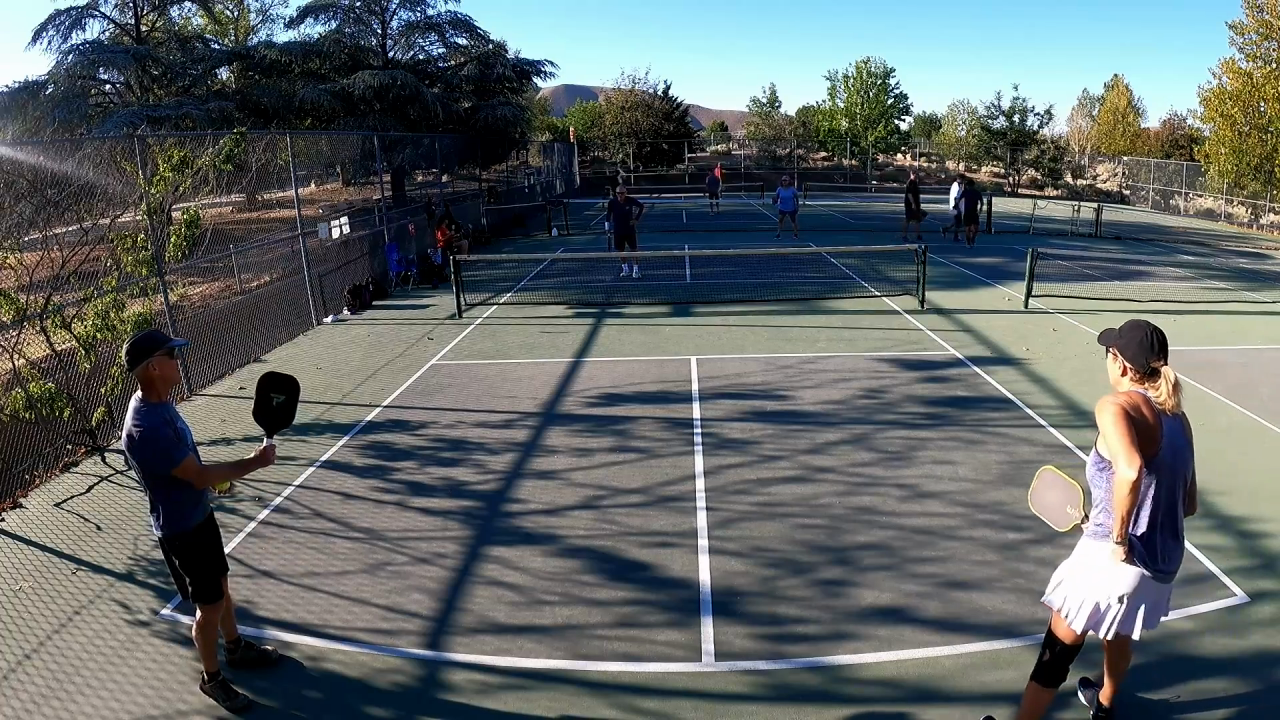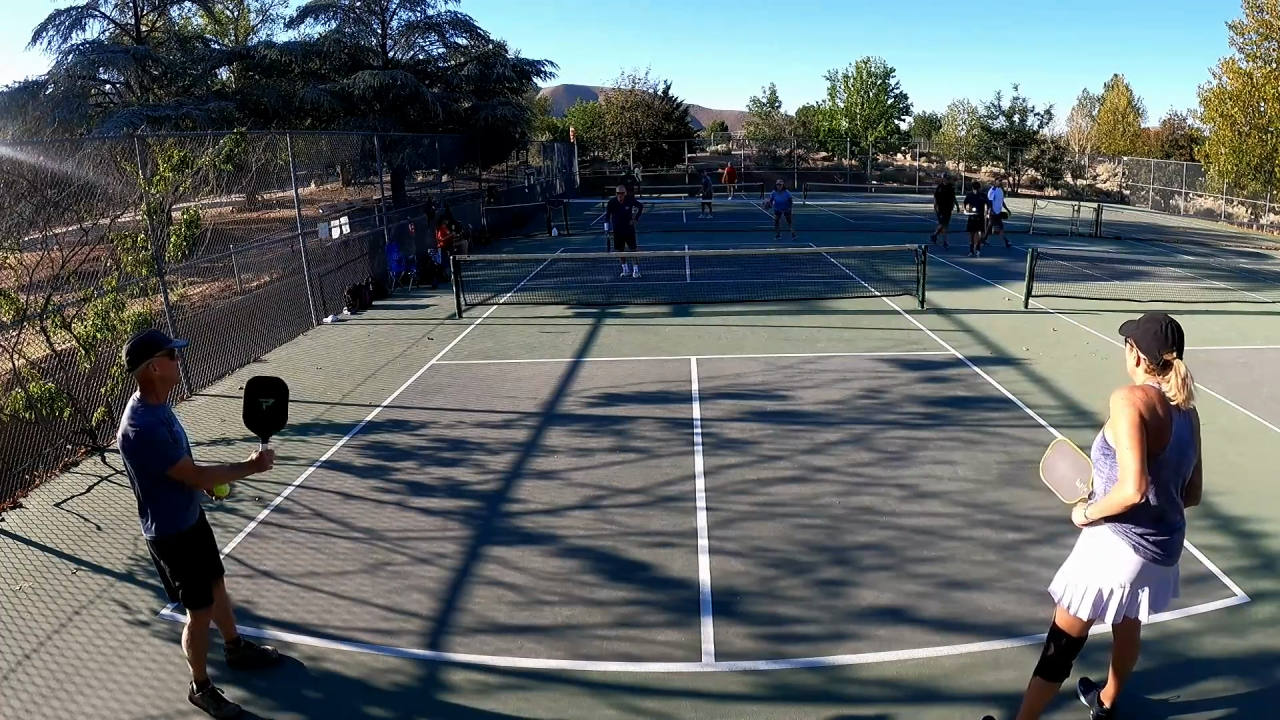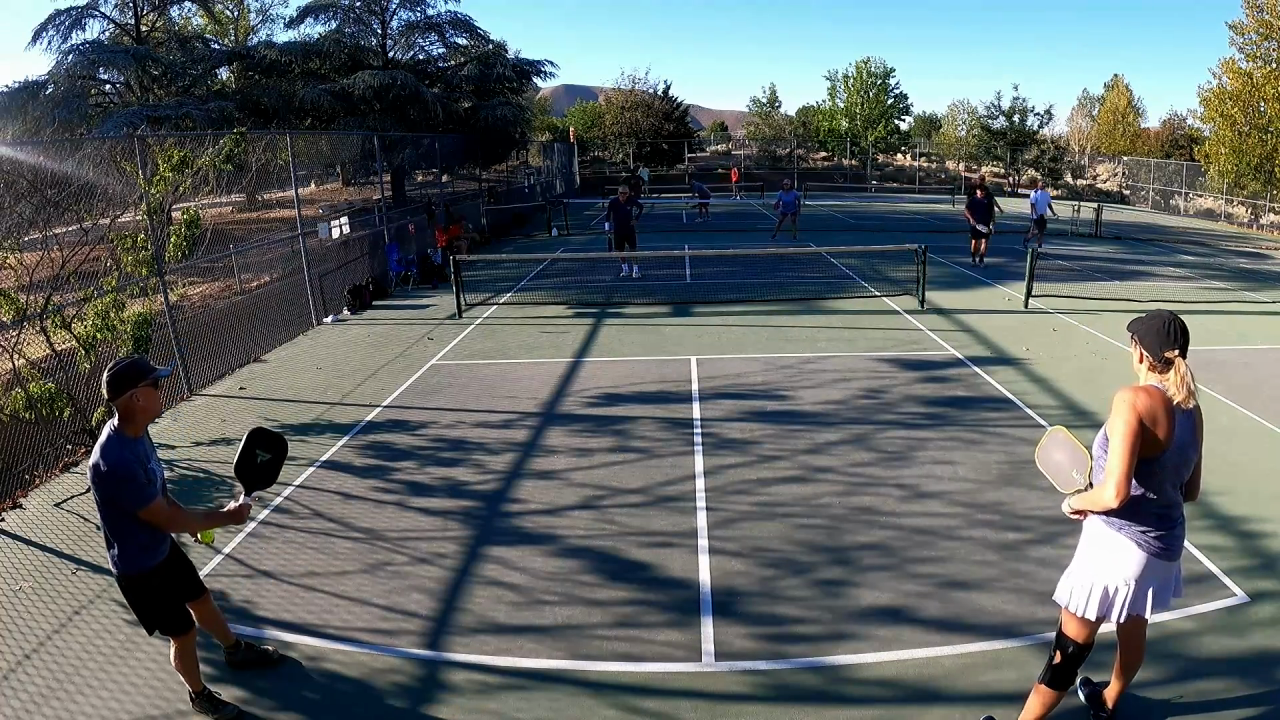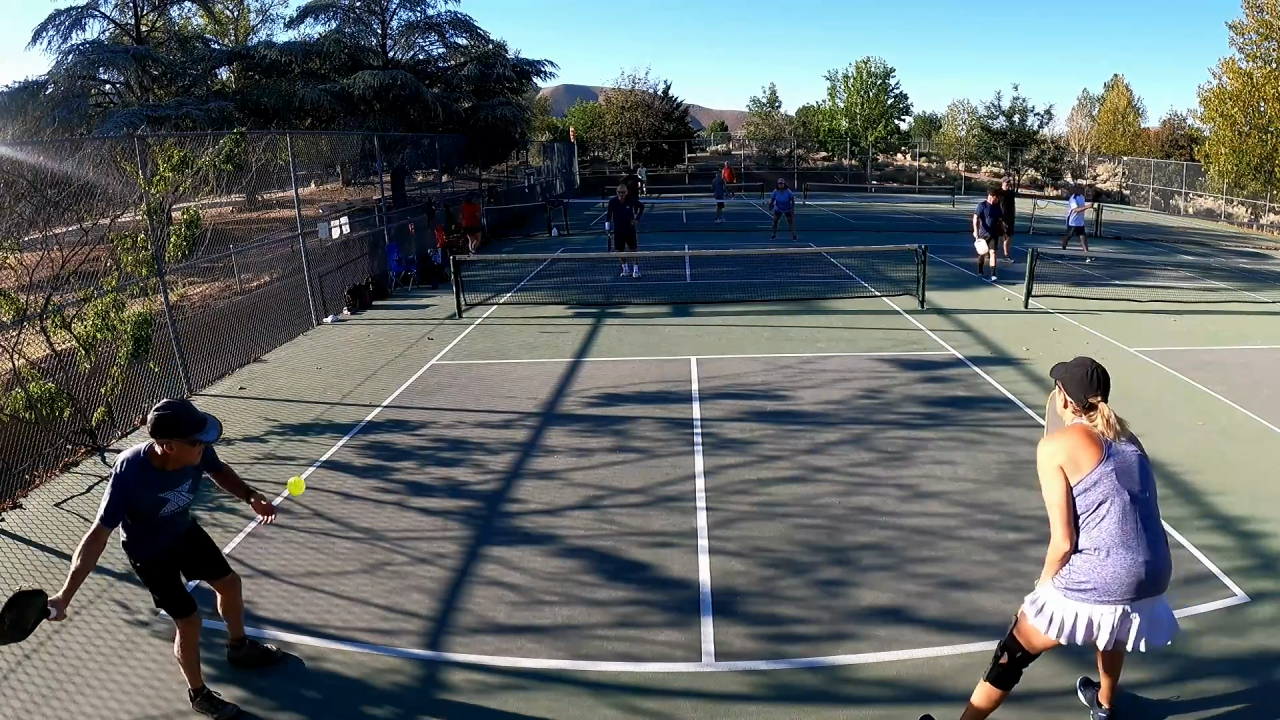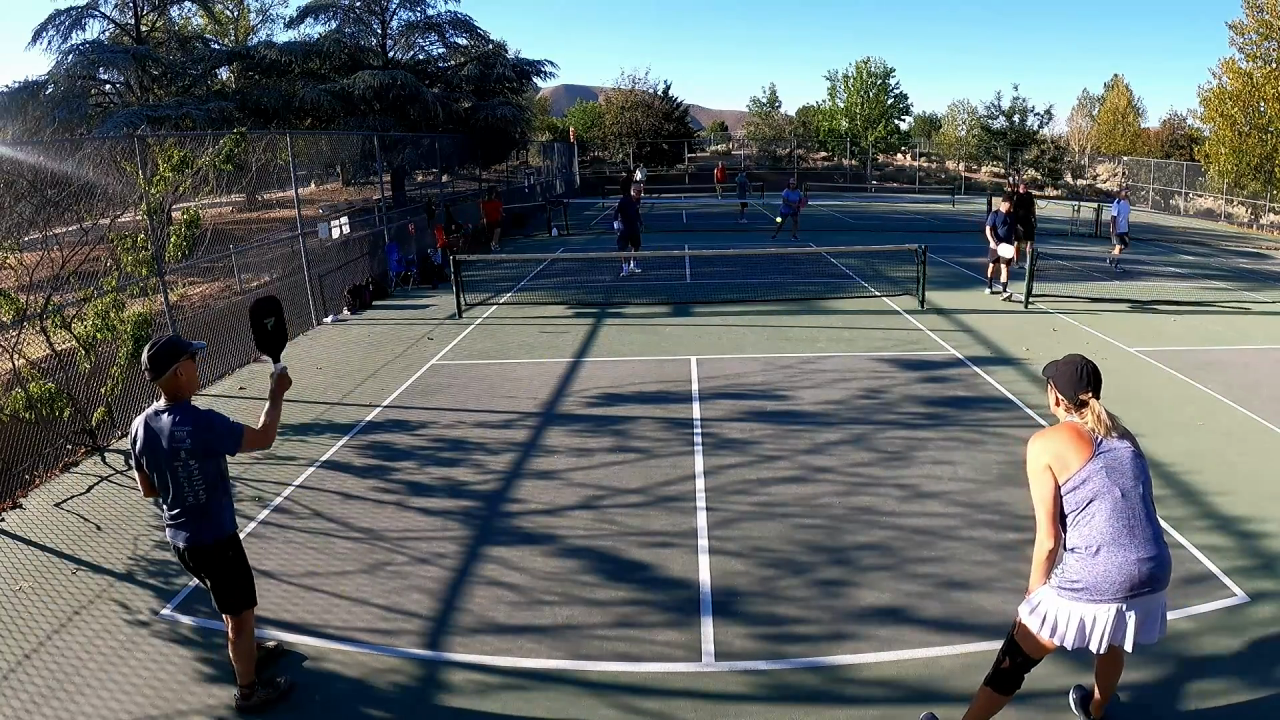
dt=1s
person 1, frame 1
left shoulder: (1116, 405)
right shoulder: (1177, 418)
left elbow: (1130, 471)
right elbow: (1188, 504)
left wrist: (1118, 537)
left hip: (1111, 560)
right hip: (1161, 565)
left knee: (1056, 652)
right knee: (1118, 631)
person 1, frame 2
left shoulder: (1130, 399)
right shoulder: (1187, 411)
left elbow: (1133, 489)
right elbow: (1191, 494)
left wrist: (1087, 512)
left hip: (1115, 546)
right hip: (1162, 551)
left knee: (1061, 645)
right knee: (1128, 628)
person 1, frame 3
left shoulder: (1133, 401)
right shoulder: (1191, 409)
left elbow: (1114, 494)
right elbow: (1189, 490)
left wrist: (1074, 501)
left hip: (1118, 544)
right hip: (1163, 547)
left knee: (1070, 648)
right knee: (1133, 631)
person 1, frame 4
left shoulder: (1055, 446)
right shoulder: (1127, 440)
left elbow: (1063, 542)
left wrist: (1043, 586)
left hip: (1094, 585)
right hip: (1152, 579)
left knee: (1013, 653)
right knee: (1108, 626)
person 1, frame 5
left shoulder: (1046, 443)
right shoulder: (1122, 436)
left elbow: (1048, 539)
left wrist: (1034, 593)
left hip: (1091, 585)
right hip: (1151, 577)
left knee: (1014, 659)
right knee: (1113, 638)
person 2, frame 1
left shoulder: (159, 402)
right shoulder: (146, 426)
right elbow: (199, 476)
left wrist: (217, 475)
right wrist: (253, 462)
left hip: (199, 514)
right hip: (181, 530)
left knee: (220, 585)
right knee: (210, 606)
left ankle: (236, 648)
right ankle: (211, 678)
person 2, frame 2
left shoulder: (156, 404)
right shoulder: (142, 426)
right elbow: (194, 477)
left wrist: (208, 479)
right wrist: (250, 466)
left hip: (190, 517)
right hip: (171, 533)
left knee: (216, 586)
right knee: (200, 611)
left ankle: (236, 648)
right ankle: (201, 688)
person 2, frame 3
left shoulder: (136, 432)
right shoulder: (115, 461)
right elbow: (168, 520)
left wrist: (190, 517)
right wrist: (225, 517)
left hip: (163, 548)
right hip: (140, 568)
left knee: (201, 601)
right knee: (184, 633)
left ankle: (236, 650)
person 2, frame 4
left shoulder: (195, 450)
right shoulder: (129, 476)
left elbow: (221, 472)
right elbow: (98, 536)
left wrist: (251, 497)
right wrist: (67, 593)
left hip: (185, 530)
right hip: (149, 551)
left knee: (229, 582)
right knee: (189, 621)
left ankle: (239, 647)
right ankle: (199, 694)
person 2, frame 5
left shoulder: (142, 425)
right shoulder: (201, 424)
left elbow: (147, 488)
right elbow: (264, 437)
right wrist: (277, 391)
left hip: (180, 538)
right hip: (213, 540)
left knee: (231, 601)
right knee: (241, 614)
left ankle: (246, 652)
right ankle: (249, 690)
